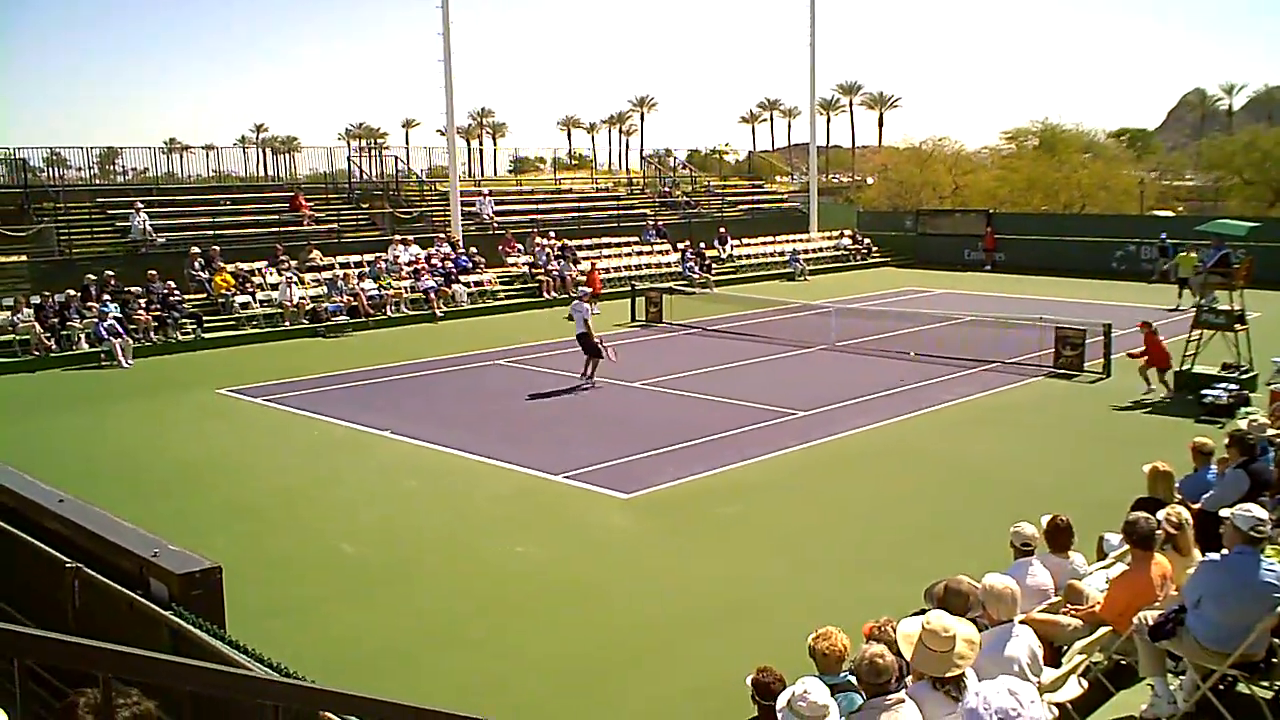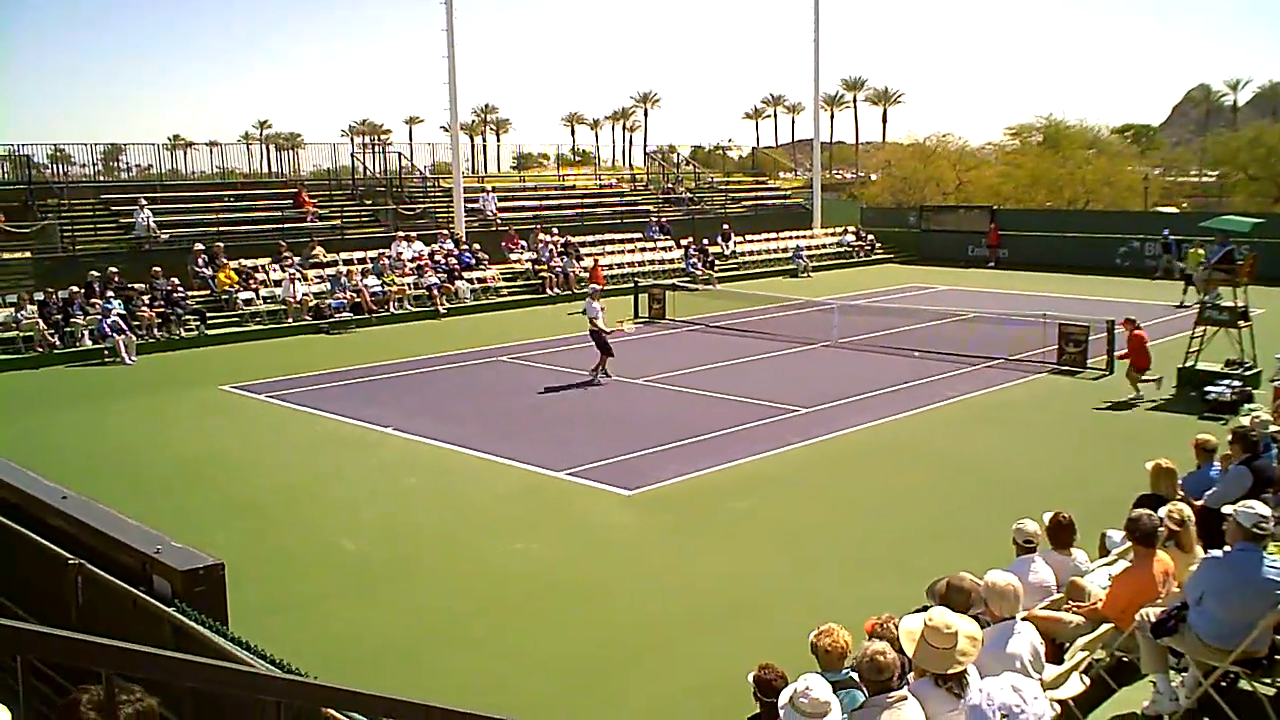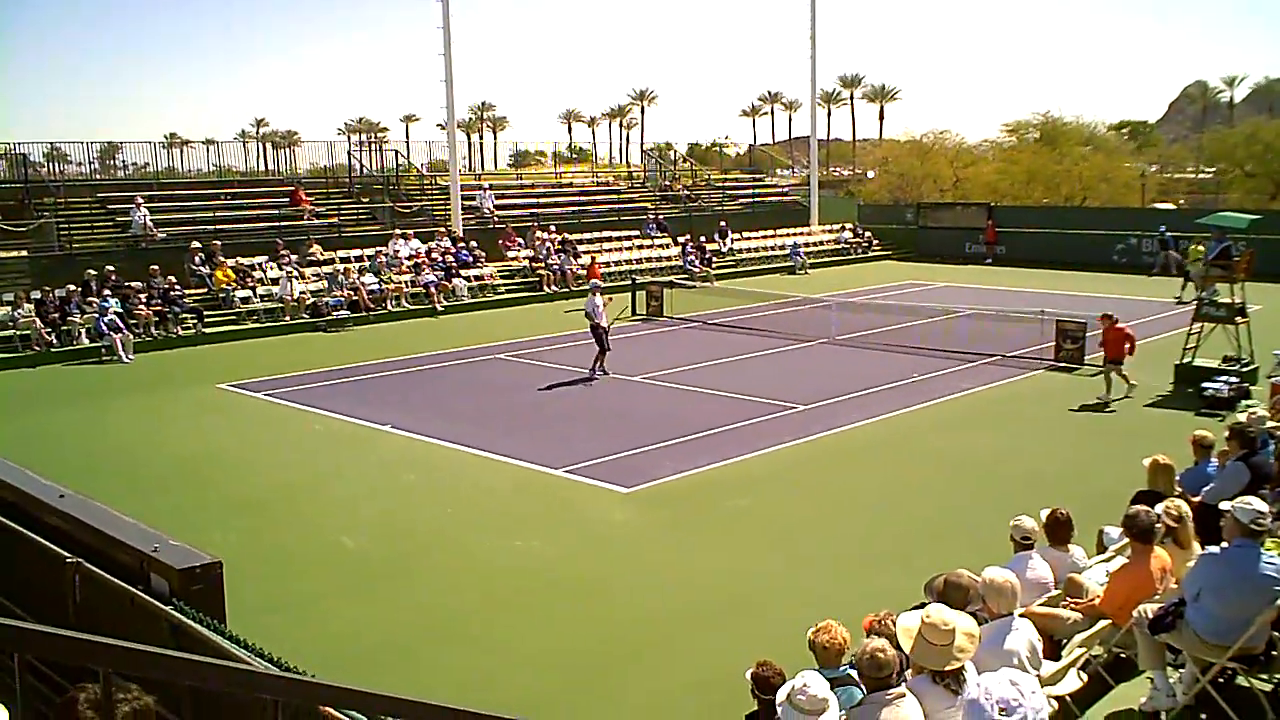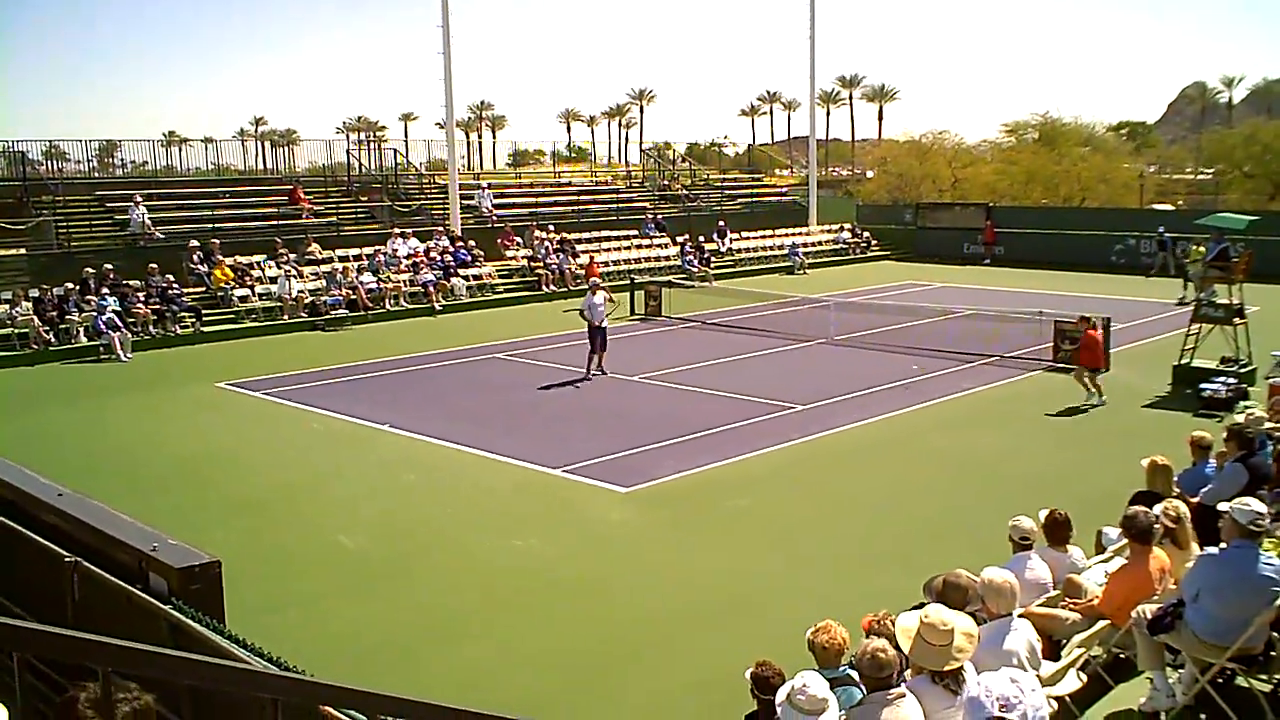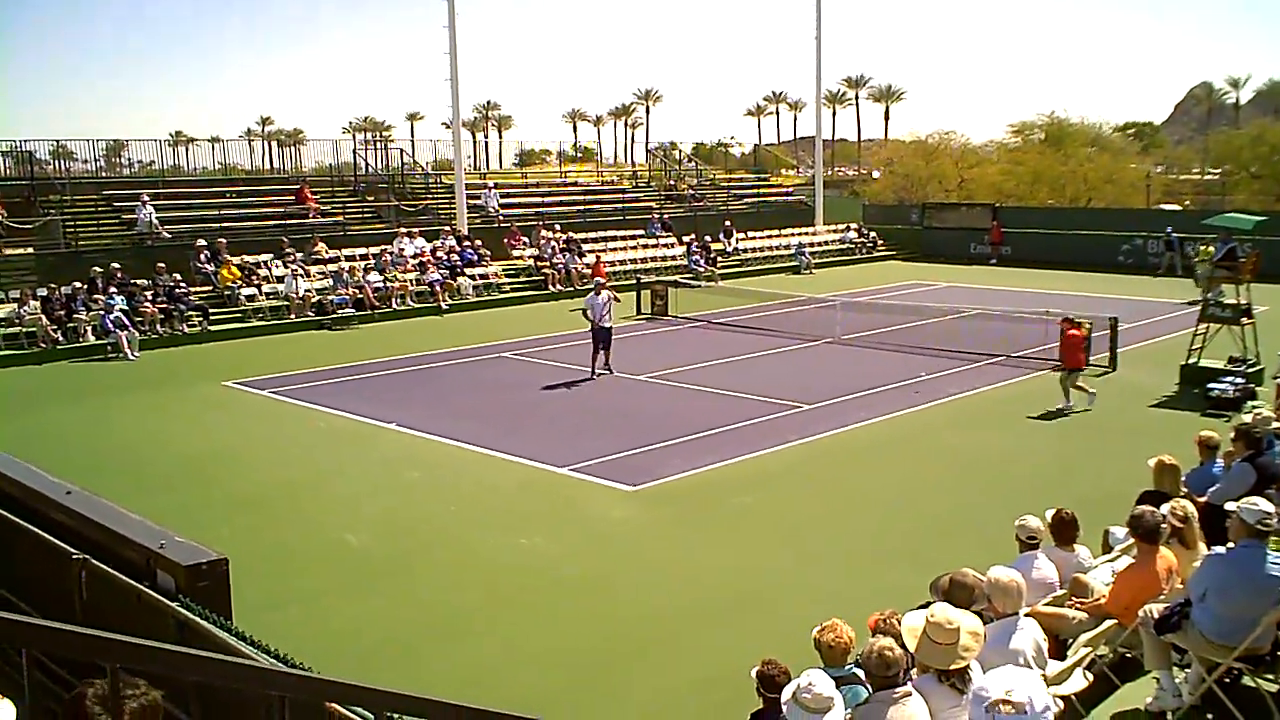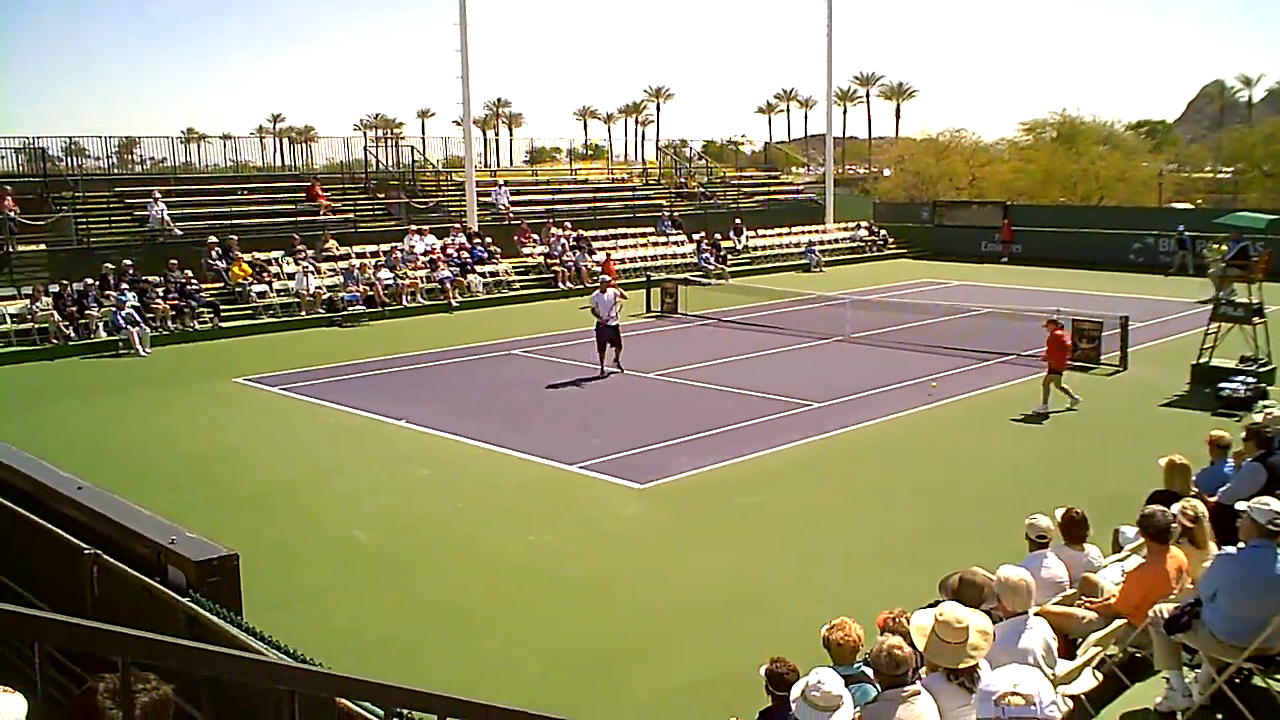
dt=0.2s
person 1, frame 1
left shoulder: (1213, 566)
left elbow: (1188, 600)
right elbow: (1259, 609)
left hip: (1209, 649)
right hip: (1254, 652)
left knee: (1143, 622)
left ankle: (1164, 698)
right ankle: (1188, 692)
person 1, frame 2
left shoulder: (1216, 562)
left elbow: (1190, 596)
right elbow: (1256, 605)
left hip: (1211, 645)
right hip: (1256, 648)
left knee: (1145, 619)
left ankle: (1166, 695)
right ankle: (1190, 689)
person 1, frame 3
left shoulder: (1213, 559)
left elbow: (1187, 593)
left hip: (1209, 642)
right hip: (1253, 645)
left knee: (1142, 615)
left ankle: (1164, 692)
right ankle: (1188, 685)
person 1, frame 4
left shoulder: (1211, 560)
left elbow: (1185, 593)
left hip: (1208, 642)
right hip: (1252, 646)
left knee: (1141, 616)
left ankle: (1163, 693)
right ankle: (1186, 686)
person 1, frame 5
left shoulder: (1219, 559)
left elbow: (1193, 593)
left hip: (1214, 642)
right hip: (1259, 645)
left knee: (1148, 615)
left ankle: (1169, 692)
right ankle: (1193, 686)
person 1, frame 6
left shoulder: (1229, 559)
left elbow: (1202, 593)
left hip: (1225, 642)
left knee: (1158, 615)
left ankle: (1180, 692)
right ankle: (1204, 686)
